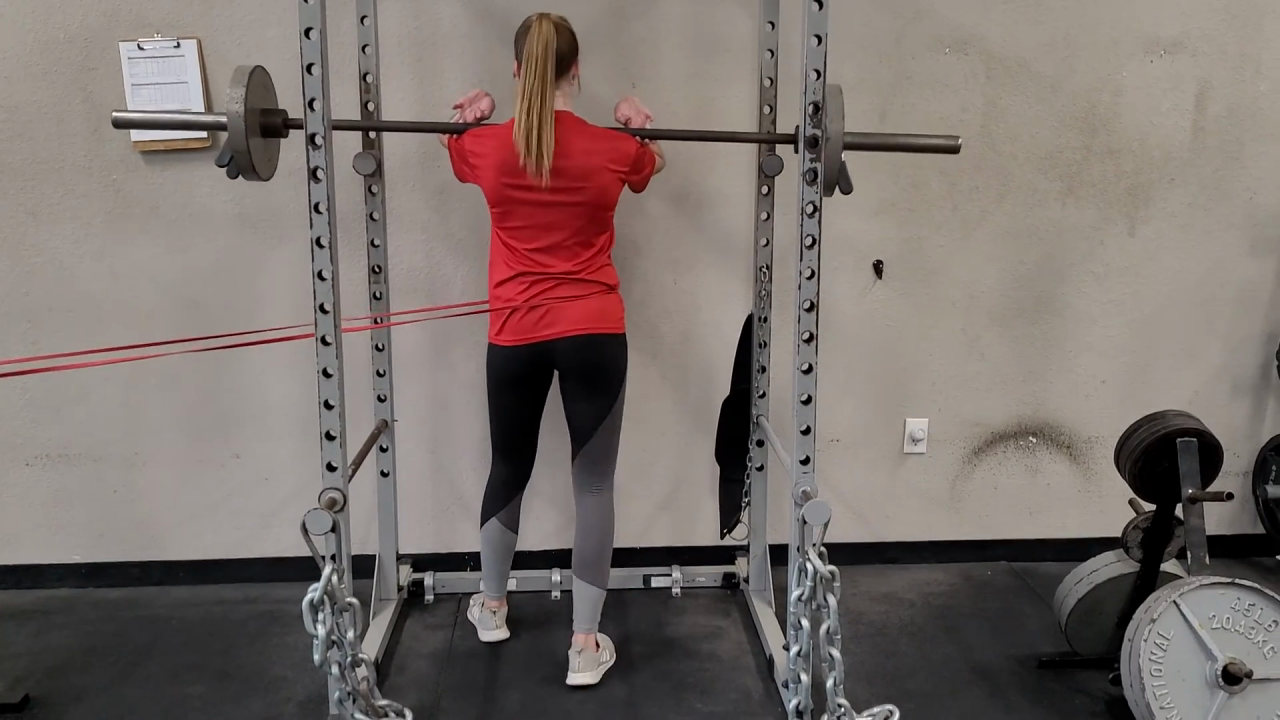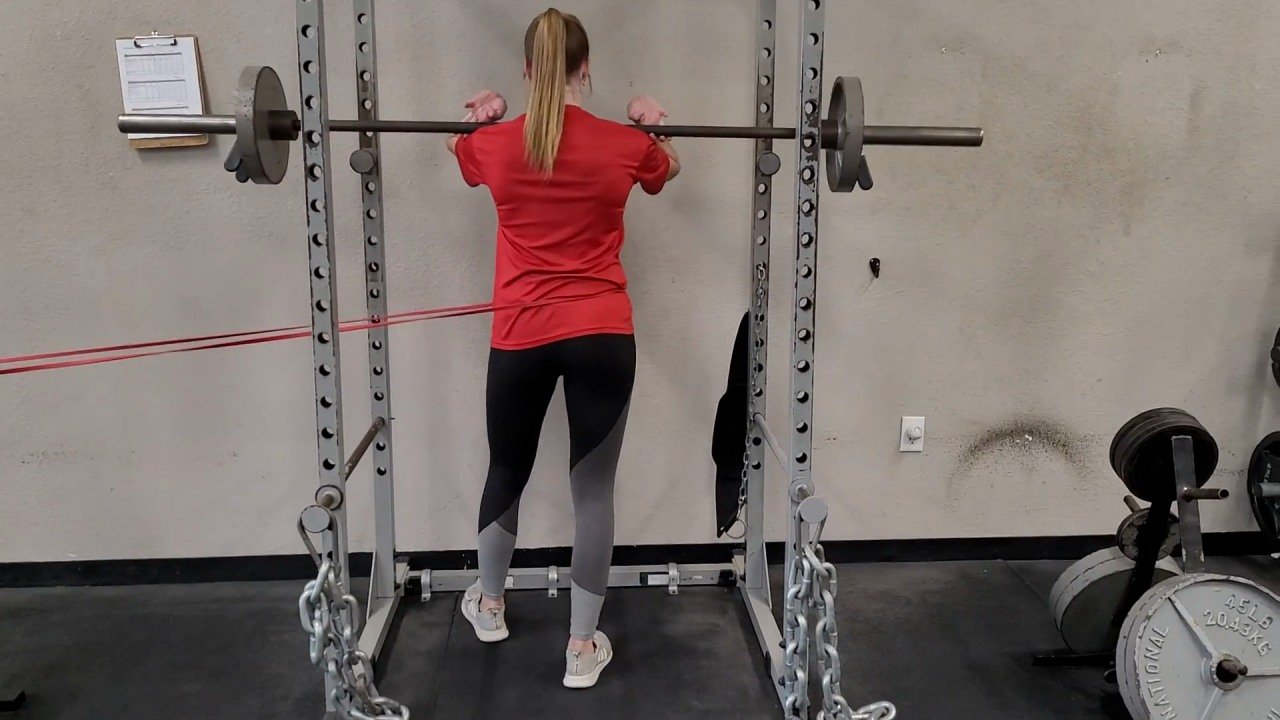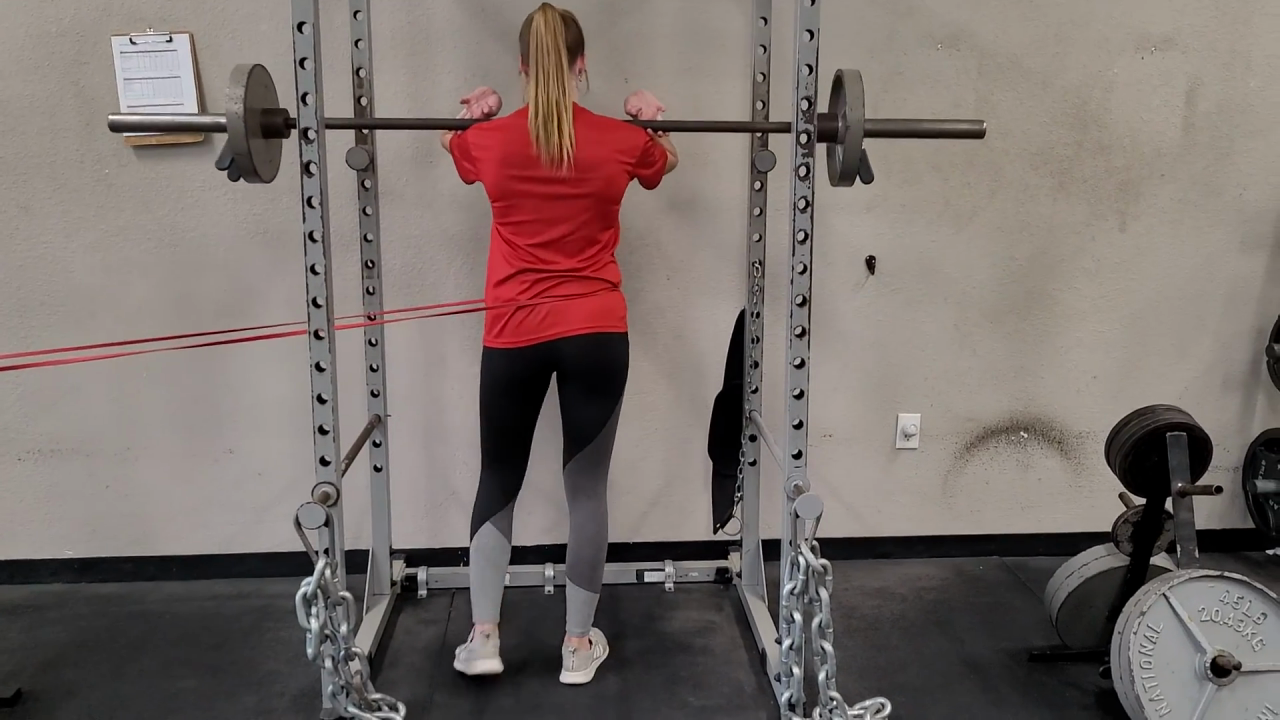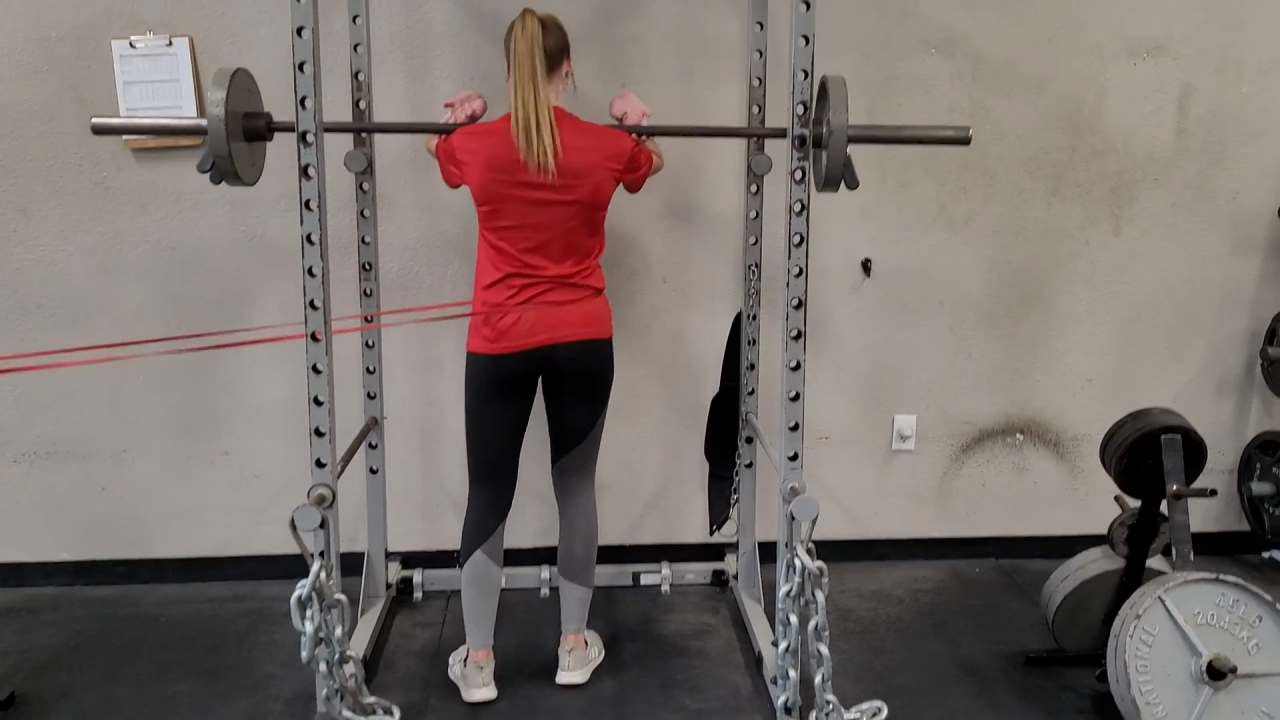
dt=0.2s
person 1, frame 1
left shoulder: (487, 147)
right shoulder: (614, 149)
left elbow: (459, 153)
right elbow: (650, 166)
left hip: (516, 336)
right hip: (595, 333)
left knee: (508, 472)
right knee: (593, 485)
left ankle: (492, 607)
right ankle: (584, 644)
person 1, frame 2
left shoulder: (494, 146)
right shoulder: (625, 146)
left elbow: (465, 153)
right elbow: (666, 168)
left hip: (522, 338)
right hip: (603, 336)
left knee: (506, 473)
right knee: (593, 489)
left ankle: (489, 605)
right ankle: (582, 646)
person 1, frame 3
left shoulder: (488, 141)
right shoulder: (622, 142)
left elbow: (457, 150)
right elbow: (665, 161)
left hip: (514, 337)
right hip: (597, 336)
left knee: (499, 481)
right knee: (586, 487)
left ankle: (483, 640)
right ankle: (578, 644)
person 1, frame 4
left shoulder: (475, 146)
right shoulder: (608, 147)
left elbow: (442, 153)
right elbow: (651, 163)
left hip: (499, 344)
right hip: (583, 341)
left knee: (489, 497)
right knee: (575, 489)
left ankle: (477, 662)
right ankle: (573, 644)
